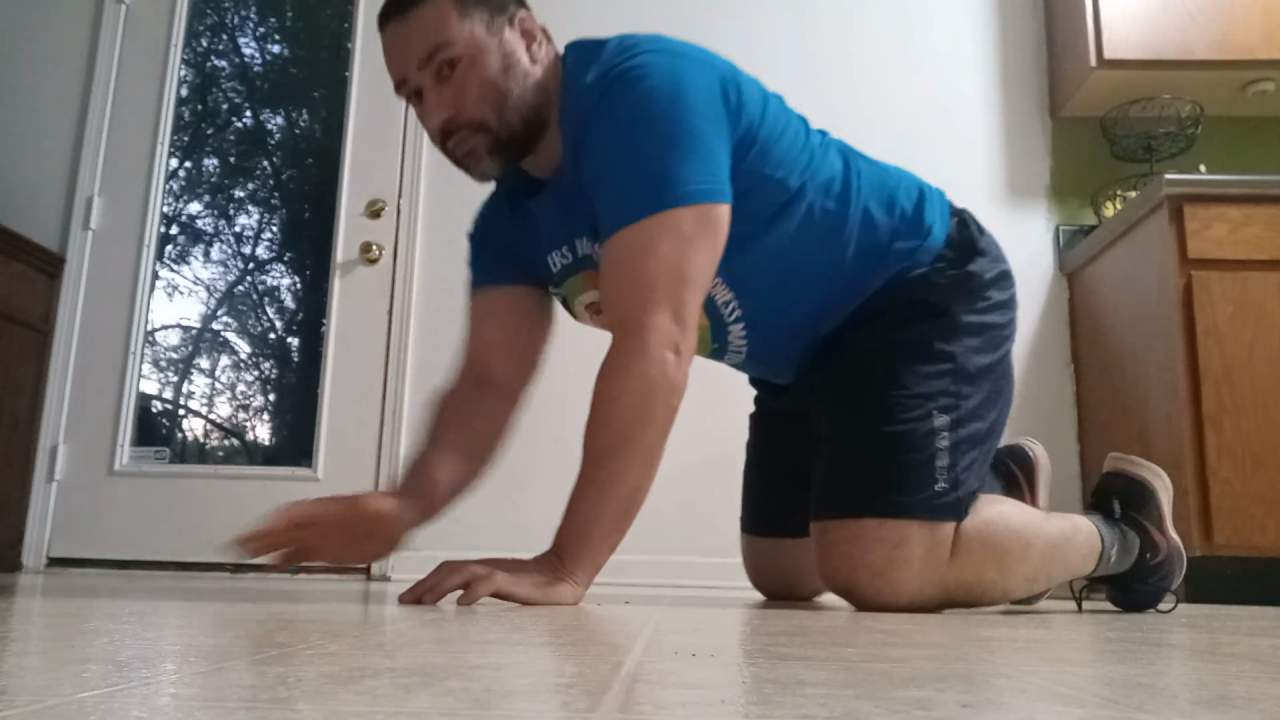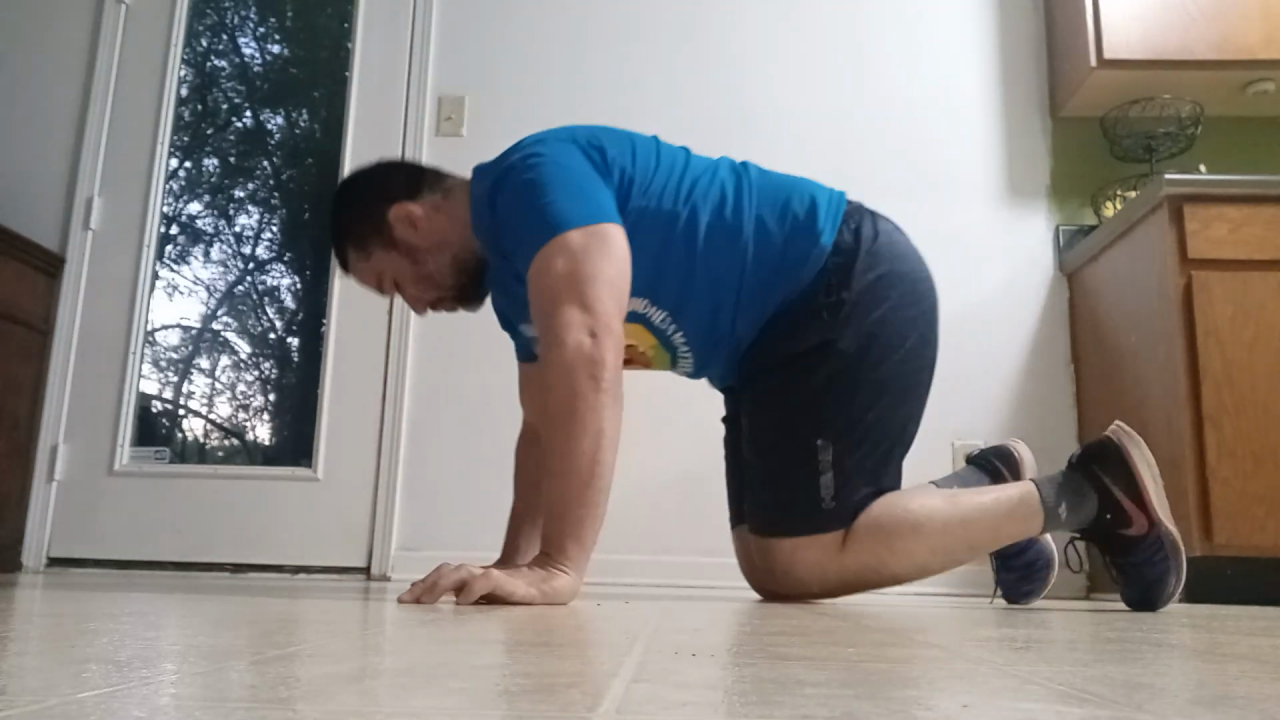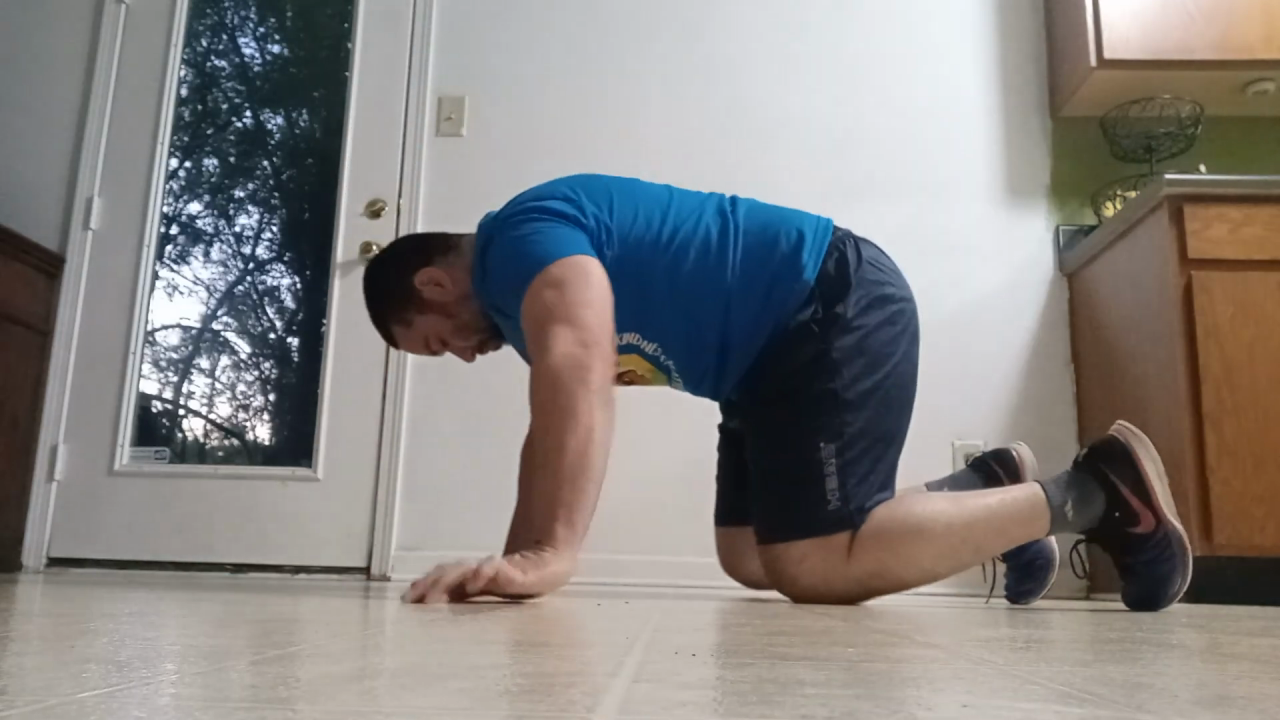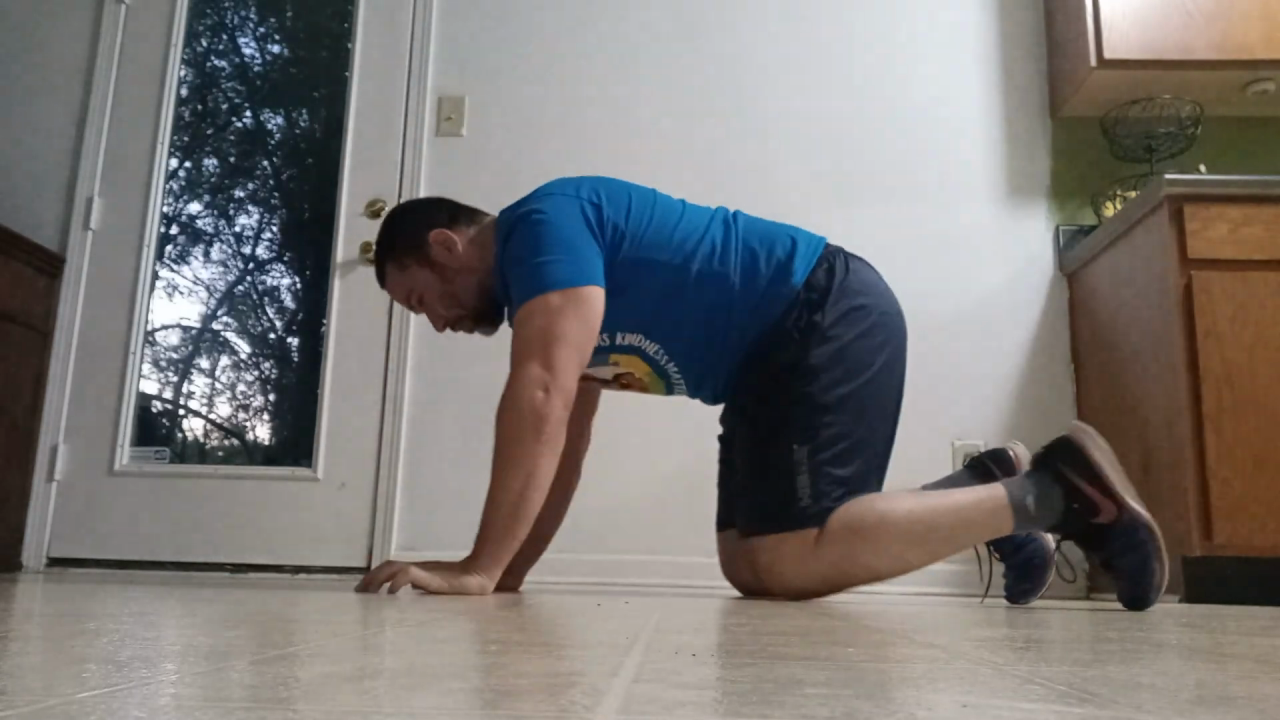
dt=0.7s
person 1, frame 1
left shoulder: (636, 93)
right shoulder: (512, 221)
left elbow: (652, 342)
right elbow: (488, 385)
left wrist: (567, 566)
right wrist: (401, 510)
left hip: (931, 297)
right hip: (806, 360)
left knee: (880, 566)
right knee: (783, 574)
left ankle: (1119, 528)
right ankle: (993, 482)
person 1, frame 2
left shoulder: (529, 183)
right shoulder: (512, 274)
left elbow: (586, 357)
right elbow: (547, 423)
left wrist: (558, 567)
right wrist: (511, 561)
left hip: (852, 290)
right hip: (781, 335)
left knee: (808, 558)
right knee: (769, 568)
left ankle: (1085, 492)
right ankle: (987, 485)
person 1, frame 3
left shoulder: (519, 239)
right shoulder: (527, 286)
left elbow: (577, 366)
right elbow: (554, 428)
left wrist: (553, 552)
right wrist: (513, 564)
left hip: (838, 307)
right hip: (782, 342)
left knee: (815, 566)
right knee: (749, 559)
left ankle: (1091, 491)
right ankle: (988, 486)
person 1, frame 4
left shoulder: (542, 227)
right shoulder: (538, 284)
left elbow: (539, 401)
right elbow: (561, 442)
left wrist: (480, 568)
right wrist: (510, 573)
left hip: (831, 319)
right hip: (783, 353)
left knee: (789, 560)
right knee: (749, 565)
left ankle: (1053, 489)
right ankle: (985, 488)
